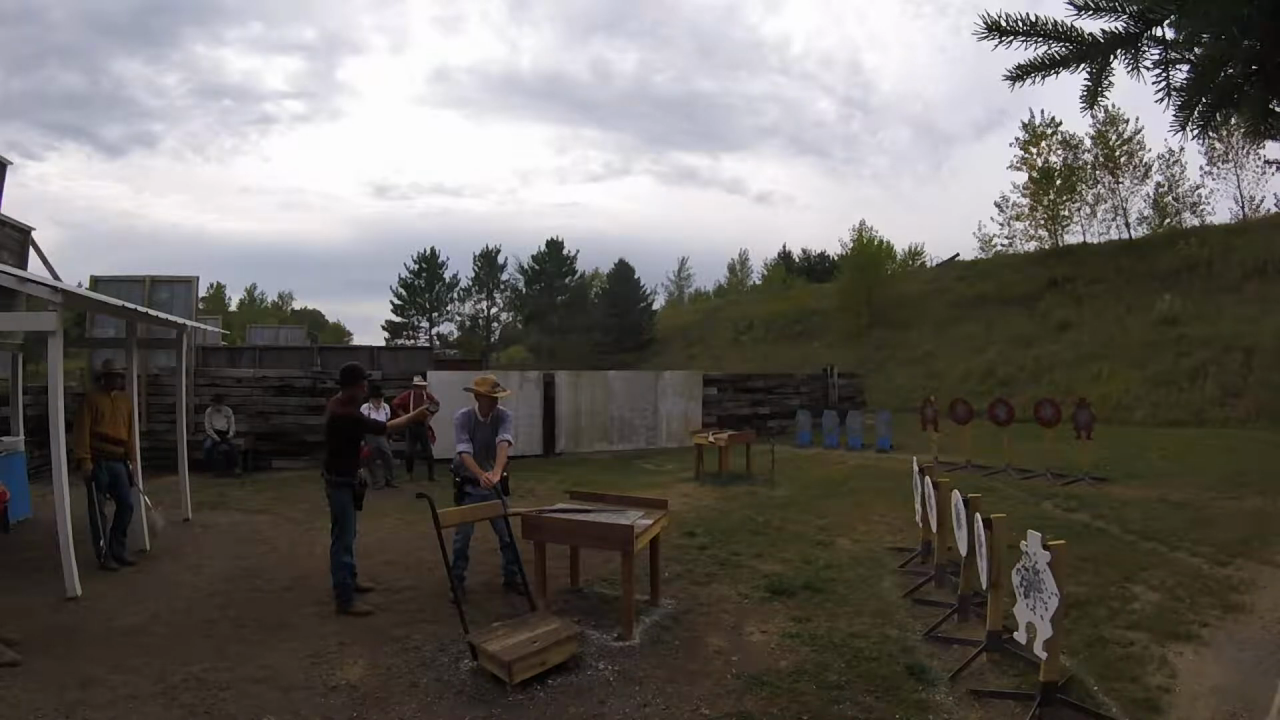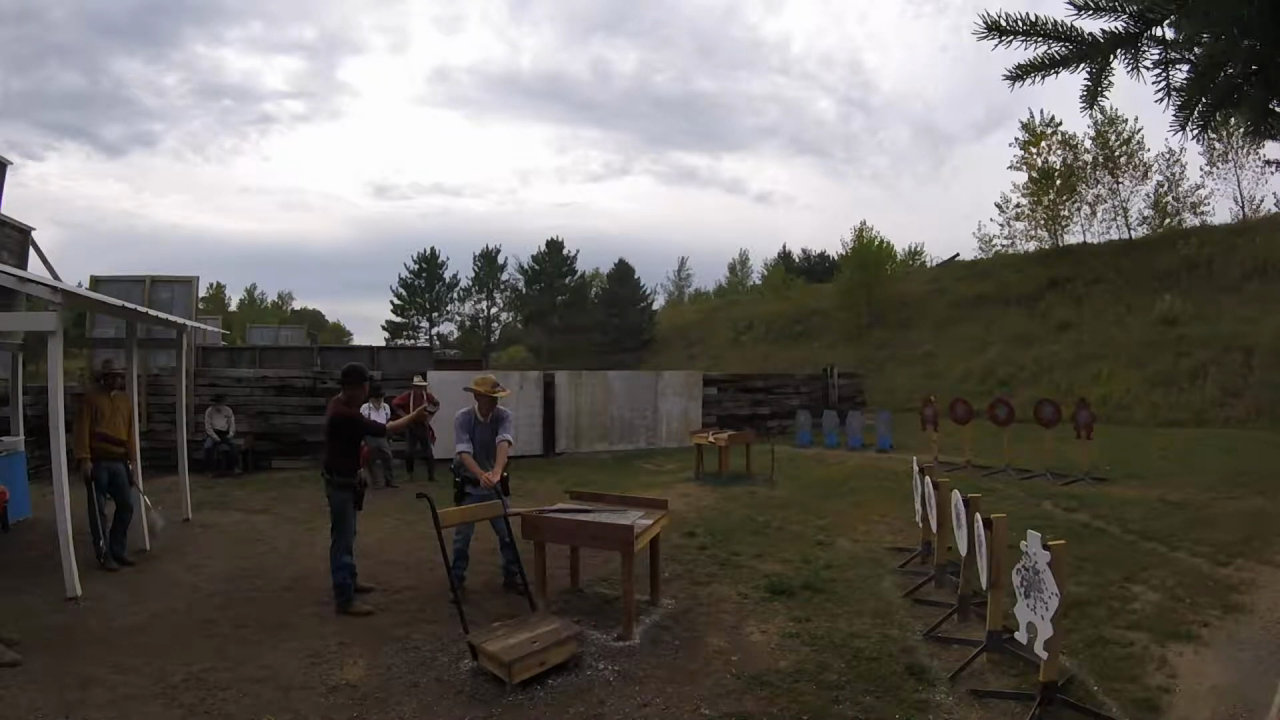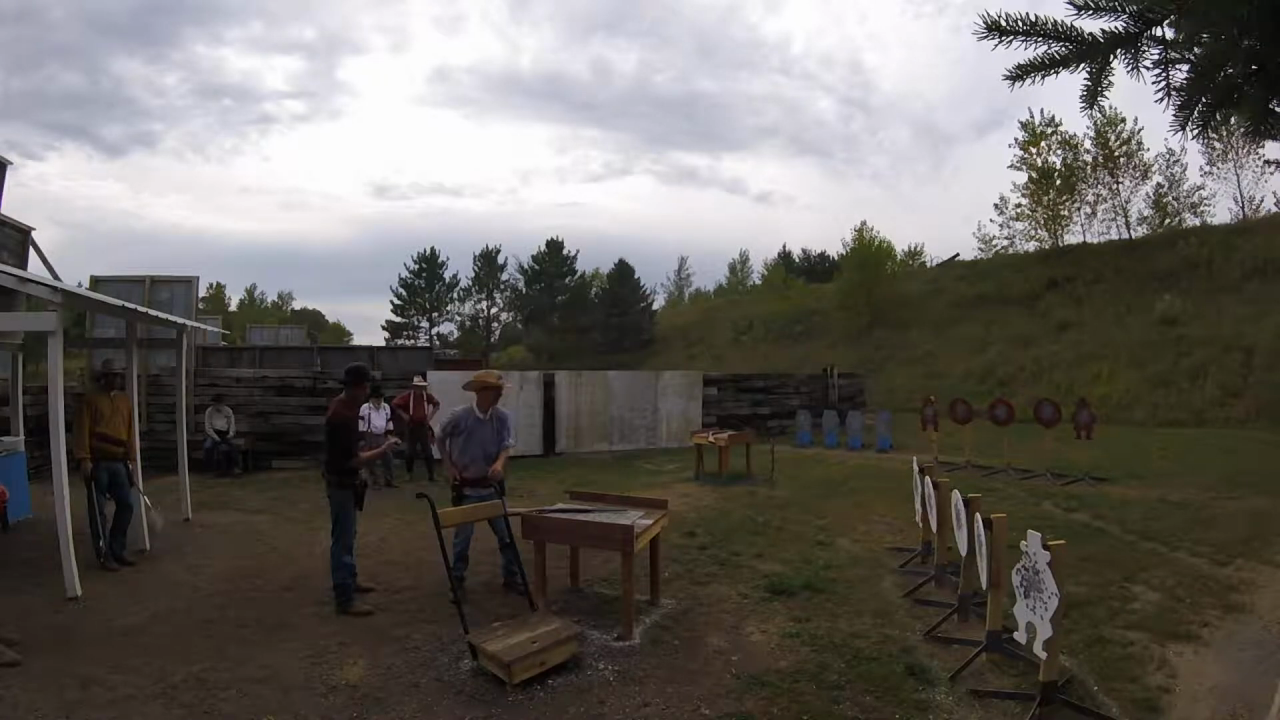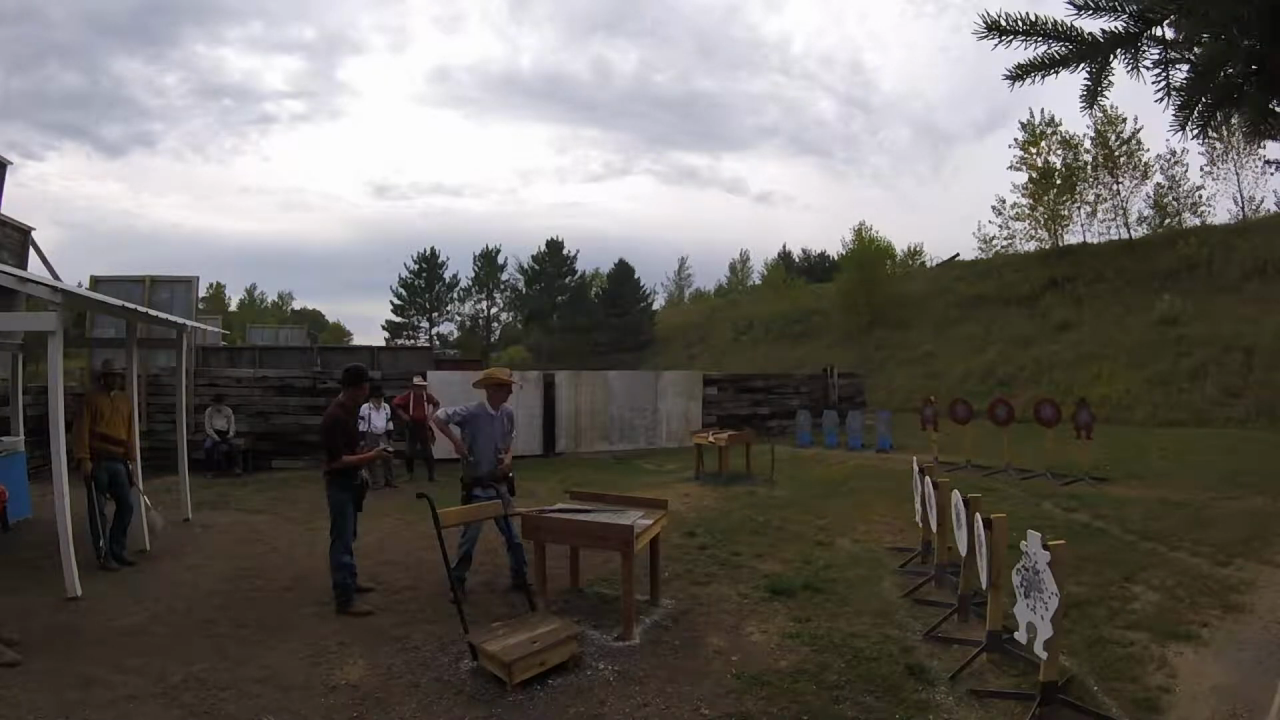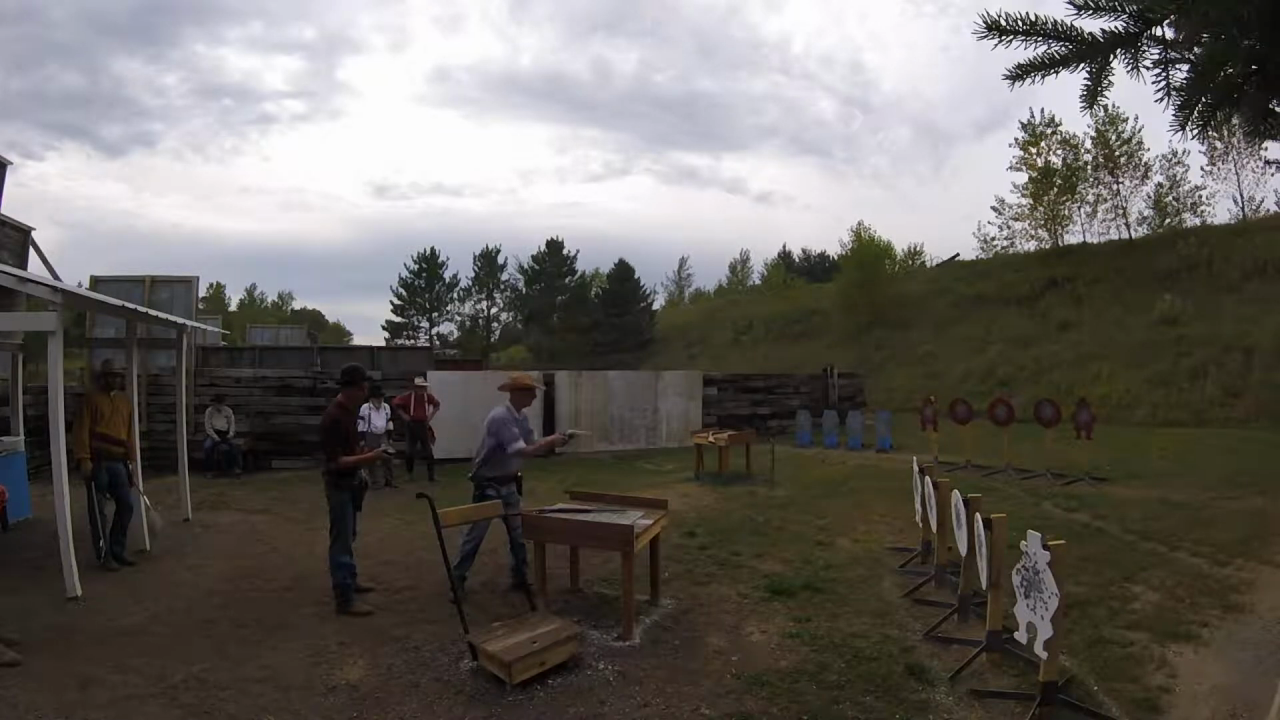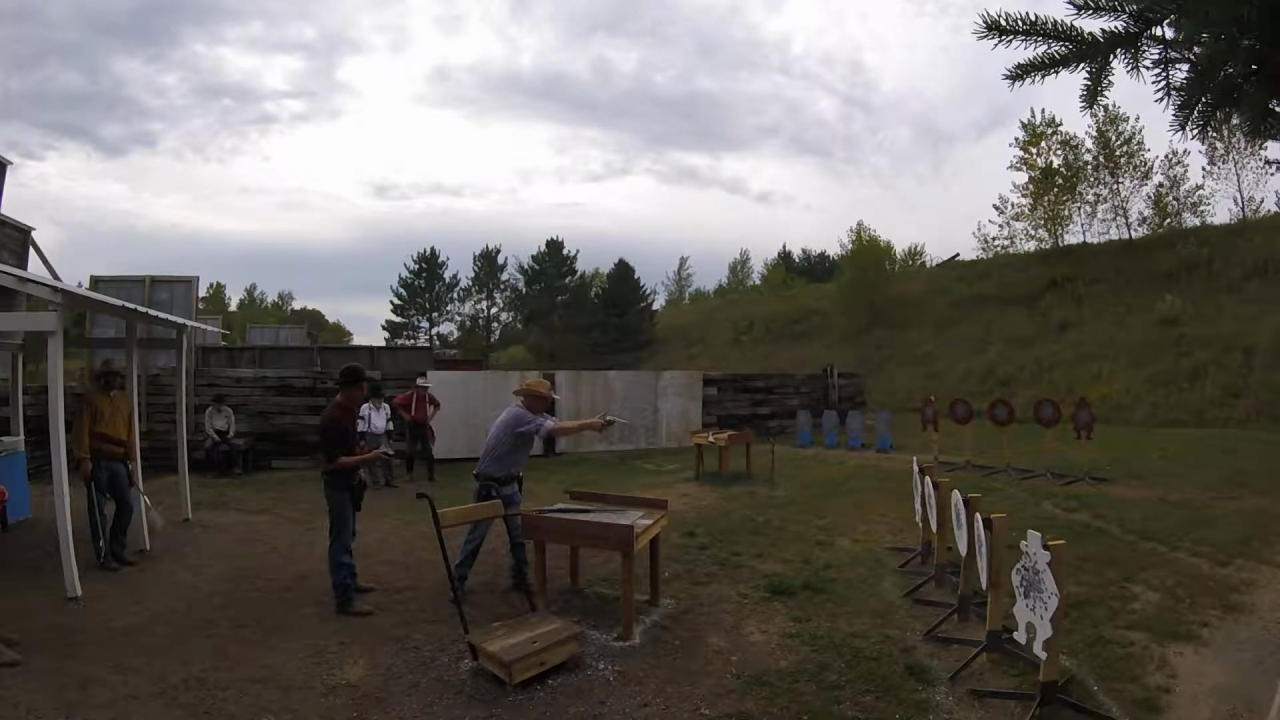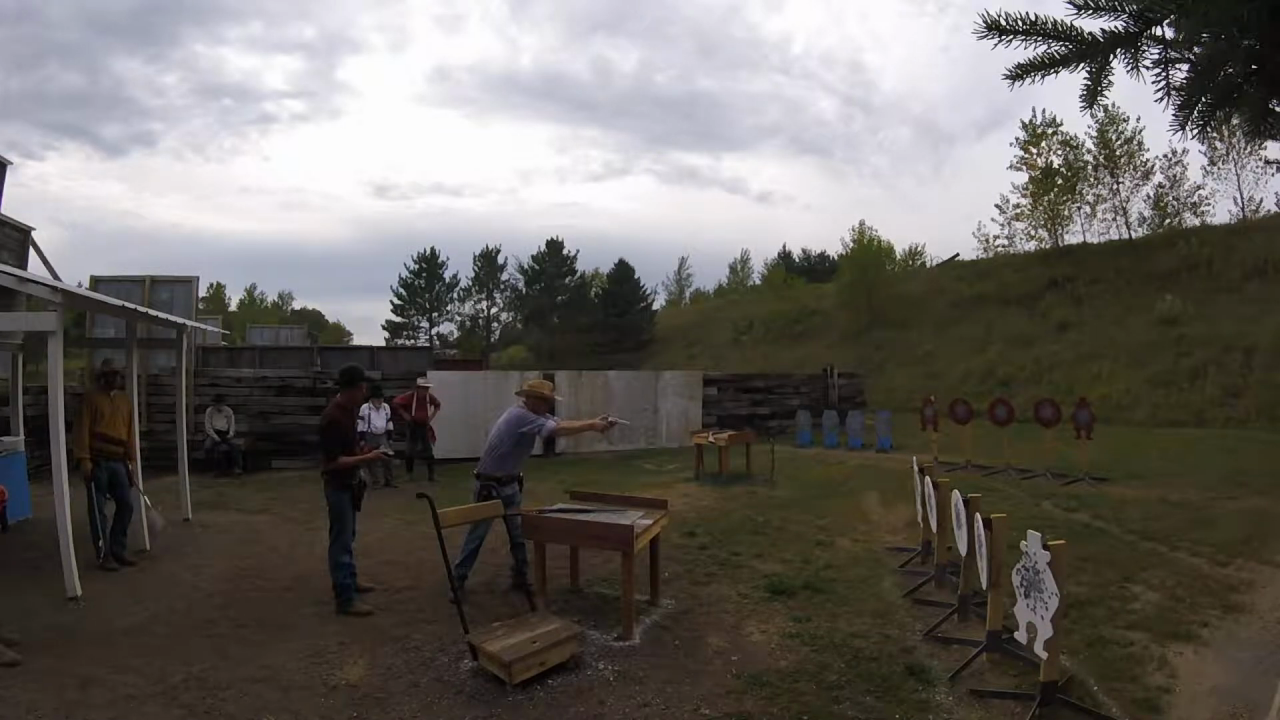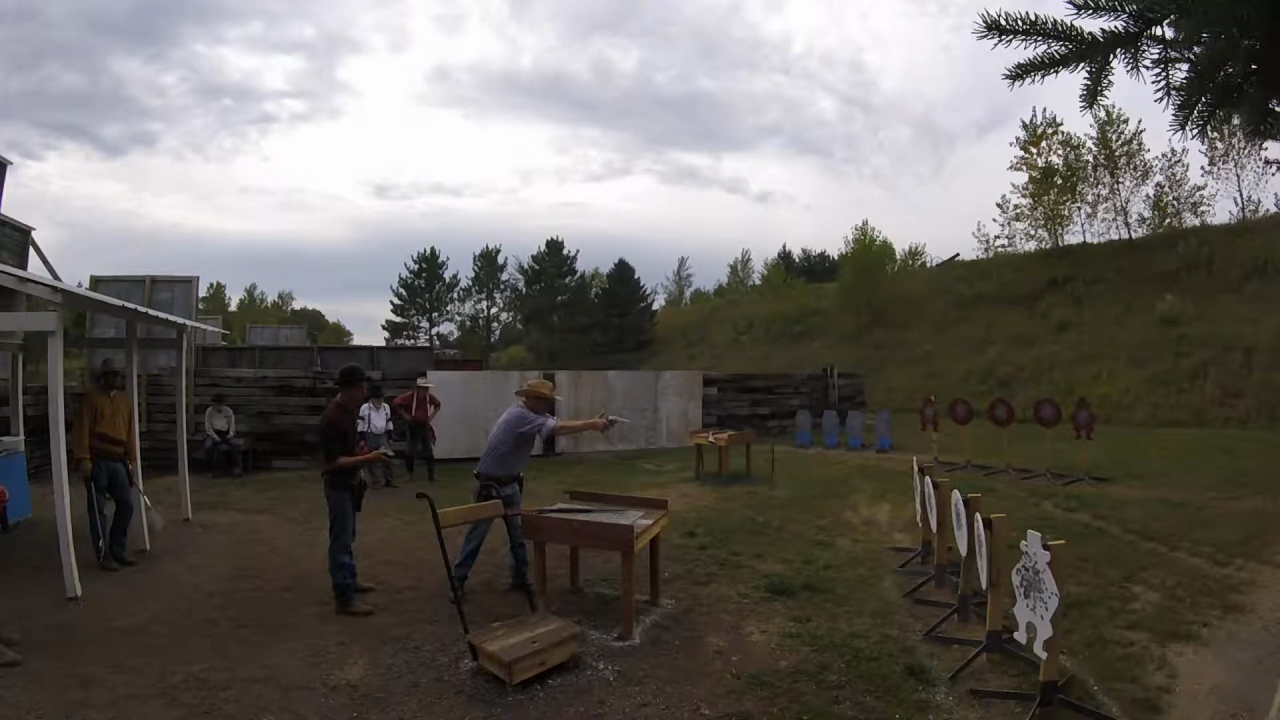
dt=0.4s
person 1, frame 1
left shoulder: (340, 404)
right shoulder: (344, 414)
right elbow: (383, 428)
right wrist: (415, 415)
left hip: (346, 478)
right hip: (340, 481)
left knee: (348, 535)
right knee: (342, 538)
left ankle: (349, 579)
right ankle: (344, 600)
person 1, frame 2
left shoulder: (339, 404)
right shoulder: (344, 414)
right elbow: (382, 430)
right wrist: (413, 416)
left hip: (346, 479)
right hip: (340, 482)
left knee: (347, 535)
right knee: (342, 538)
left ankle: (350, 580)
right ankle: (344, 600)
person 1, frame 3
left shoulder: (346, 407)
right shoulder: (340, 416)
right elbow: (353, 459)
left wrist: (363, 449)
right wrist: (383, 450)
left hip: (349, 481)
right hip: (341, 483)
left knee: (347, 536)
right knee: (342, 539)
left ankle: (350, 579)
right ankle: (344, 600)
person 1, frame 4
left shoulder: (350, 409)
right shoulder: (335, 417)
right elbow: (336, 461)
left wrist: (366, 454)
right wrist: (370, 457)
left hip: (350, 481)
right hip: (339, 484)
left knee: (348, 536)
right knee: (341, 539)
left ankle: (350, 580)
right ankle: (344, 600)
person 1, frame 5
left shoulder: (350, 410)
right shoulder: (334, 417)
right elbow: (335, 461)
left wrist: (364, 454)
right wrist: (368, 458)
left hip: (350, 482)
right hip: (339, 484)
left knee: (348, 536)
right knee: (341, 540)
left ankle: (350, 580)
right ankle: (344, 600)
person 1, frame 6
left shoulder: (350, 410)
right shoulder: (332, 417)
right elbow: (334, 461)
left wrist: (364, 454)
right wrist: (367, 458)
left hip: (349, 481)
right hip: (338, 484)
left knee: (348, 536)
right knee: (341, 540)
left ankle: (350, 580)
right ankle: (344, 599)
person 1, frame 7
left shoulder: (350, 410)
right shoulder: (332, 418)
right elbow: (334, 461)
left wrist: (363, 454)
right wrist: (366, 458)
left hip: (349, 481)
right hip: (337, 484)
left knee: (347, 536)
right knee: (341, 540)
left ankle: (350, 580)
right ankle: (344, 599)
person 1, frame 8
left shoulder: (350, 410)
right shoulder: (332, 418)
right elbow: (334, 461)
left wrist: (363, 456)
right wrist: (367, 459)
left hip: (349, 481)
right hip: (338, 485)
left knee: (348, 536)
right knee: (341, 540)
left ankle: (350, 580)
right ankle: (344, 599)
person 2, frame 1
left shoulder: (504, 416)
right shoulder: (462, 418)
left elbow: (503, 444)
right elbow: (464, 453)
left wrist: (496, 472)
right wrist: (481, 475)
left hip: (495, 484)
right hip: (469, 485)
left knee: (506, 533)
right knee: (463, 535)
left ankle: (511, 577)
right ankle: (457, 582)
person 2, frame 2
left shoulder: (504, 416)
right shoulder: (463, 418)
left elbow: (503, 444)
right elbow: (464, 453)
left wrist: (496, 472)
right wrist: (481, 475)
left hip: (495, 485)
right hip: (469, 486)
left knee: (507, 533)
right knee: (463, 535)
left ankle: (511, 577)
right ankle: (457, 581)
person 2, frame 3
left shoulder: (503, 417)
right shoulder: (459, 416)
left elbow: (507, 446)
right elbow: (440, 439)
left wrist: (500, 463)
right wrist: (448, 465)
left hip: (491, 486)
right hip: (466, 488)
left knee: (505, 534)
right knee: (463, 536)
left ankle: (511, 578)
right ankle: (457, 582)
person 2, frame 4
left shoulder: (508, 413)
right shoulder: (472, 412)
right elbow: (438, 417)
left wrist: (508, 456)
right wrist: (455, 441)
left hip: (501, 484)
right hip: (476, 487)
left knee: (513, 535)
right knee: (470, 535)
left ankle: (519, 578)
right ankle: (457, 581)
person 2, frame 5
left shoulder: (521, 416)
right shoulder: (501, 418)
left elbow: (533, 442)
right elbow: (523, 451)
left wrist: (551, 441)
right wrist: (549, 442)
left hip: (509, 484)
right hip: (487, 486)
left knee: (518, 534)
right knee: (475, 535)
left ankle: (519, 578)
right ankle: (457, 580)
person 2, frame 6
left shoulder: (532, 415)
right shoulder: (518, 416)
left elbow: (559, 424)
right elbow: (556, 431)
left wrist: (591, 422)
right wrist: (588, 425)
left hip: (509, 484)
right hip: (489, 485)
left knee: (518, 534)
right knee: (477, 534)
left ankle: (520, 578)
right ankle: (458, 580)
person 2, frame 7
left shoulder: (533, 415)
right shoulder: (520, 416)
left elbow: (561, 423)
right elbow: (558, 431)
left wrist: (594, 422)
right wrist: (591, 425)
left hip: (510, 484)
right hip: (490, 484)
left knee: (518, 533)
right knee: (477, 534)
left ankle: (520, 578)
right ankle: (458, 580)
person 2, frame 8
left shoulder: (532, 414)
right shoulder: (519, 415)
left elbow: (560, 423)
right elbow: (559, 429)
left wrist: (593, 422)
right wrist: (591, 424)
left hip: (510, 484)
right hip: (490, 485)
left knee: (518, 534)
right knee: (477, 534)
left ankle: (520, 578)
right ankle: (458, 581)
person 3, frame 1
left shoulder: (125, 399)
right shoulder: (92, 398)
right elbow: (82, 430)
left wrist: (131, 459)
right wrist: (84, 459)
left hip: (118, 462)
right hip: (97, 462)
left knee: (126, 505)
right knee: (98, 510)
left ankle: (117, 550)
right ankle: (104, 556)
person 3, frame 2
left shoulder: (125, 400)
right shoulder: (91, 398)
right elbow: (81, 430)
left wrist: (130, 459)
right wrist: (83, 459)
left hip: (118, 462)
right hip: (97, 462)
left knee: (126, 506)
right knee: (98, 510)
left ankle: (117, 550)
right ankle: (104, 555)
person 3, frame 3
left shoulder: (125, 400)
right shoulder: (91, 399)
right elbow: (81, 430)
left wrist: (130, 459)
right wrist: (83, 459)
left hip: (118, 462)
right hip: (97, 462)
left knee: (126, 506)
right knee: (98, 510)
left ankle: (117, 550)
right ankle: (104, 556)
person 3, frame 4
left shoulder: (125, 400)
right shoulder: (92, 399)
right elbow: (81, 430)
left wrist: (130, 459)
right wrist: (83, 459)
left hip: (118, 462)
right hip: (97, 462)
left knee: (126, 506)
right knee: (98, 510)
left ankle: (117, 550)
right ankle: (104, 555)
person 3, frame 5
left shoulder: (124, 400)
right shoulder: (92, 398)
right elbow: (82, 429)
left wrist: (130, 459)
right wrist: (83, 459)
left hip: (118, 462)
right hip: (97, 462)
left knee: (126, 506)
right knee: (98, 510)
left ankle: (117, 550)
right ankle: (104, 556)
person 3, frame 6
left shoulder: (124, 400)
right shoulder: (91, 398)
right elbow: (81, 429)
left wrist: (130, 458)
right wrist: (83, 459)
left hip: (118, 462)
right hip: (97, 462)
left knee: (126, 506)
right knee: (98, 510)
left ankle: (117, 550)
right ankle: (104, 555)
person 3, frame 7
left shoulder: (124, 400)
right shoulder: (92, 398)
right elbow: (82, 429)
left wrist: (130, 459)
right wrist: (83, 458)
left hip: (118, 462)
right hip: (97, 461)
left knee: (126, 506)
right knee: (98, 510)
left ankle: (117, 550)
right ankle: (104, 555)
person 3, frame 8
left shoulder: (124, 400)
right shoulder: (92, 398)
right elbow: (82, 429)
left wrist: (130, 459)
right wrist: (83, 459)
left hip: (117, 462)
right hip: (97, 461)
left knee: (126, 506)
right knee: (98, 510)
left ankle: (117, 550)
right ankle: (104, 555)
